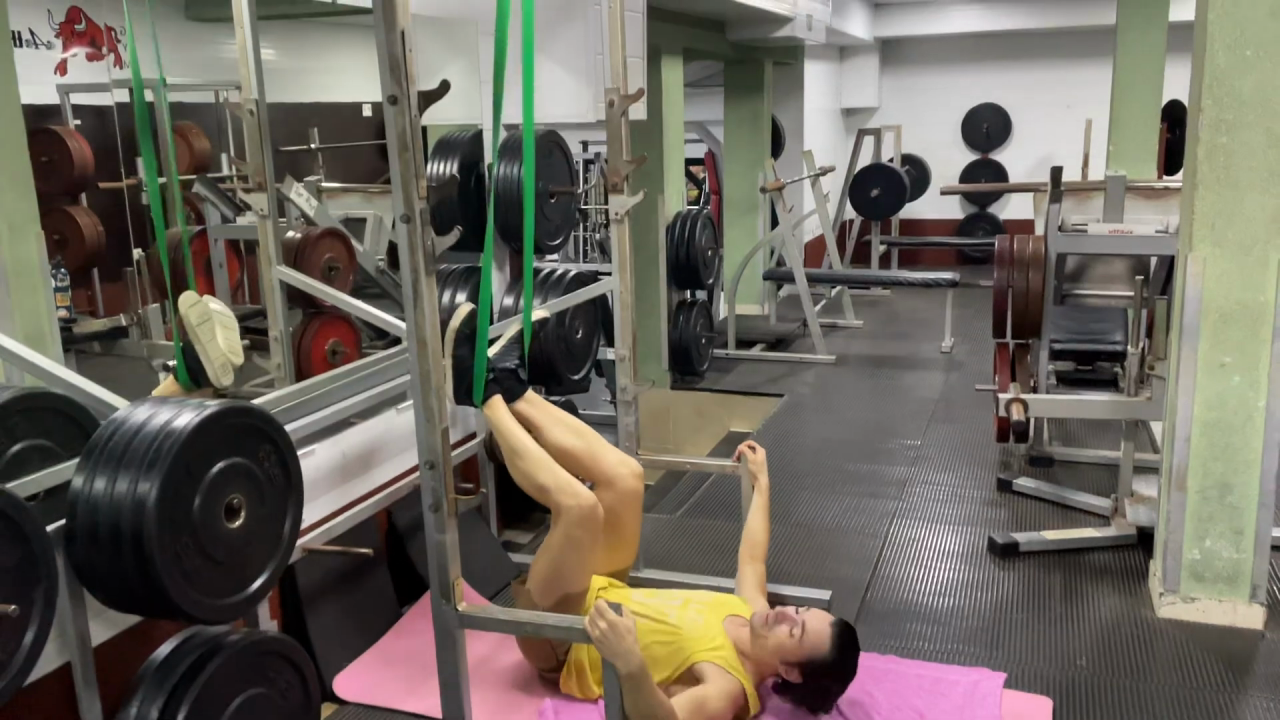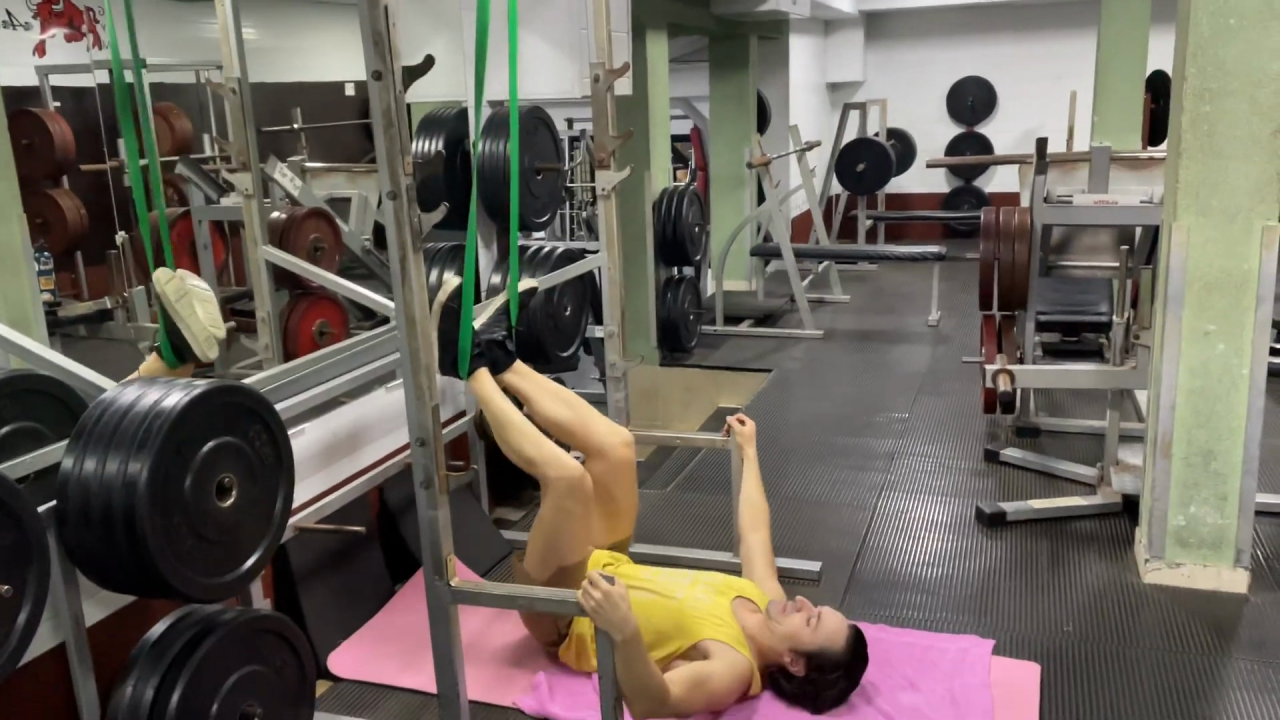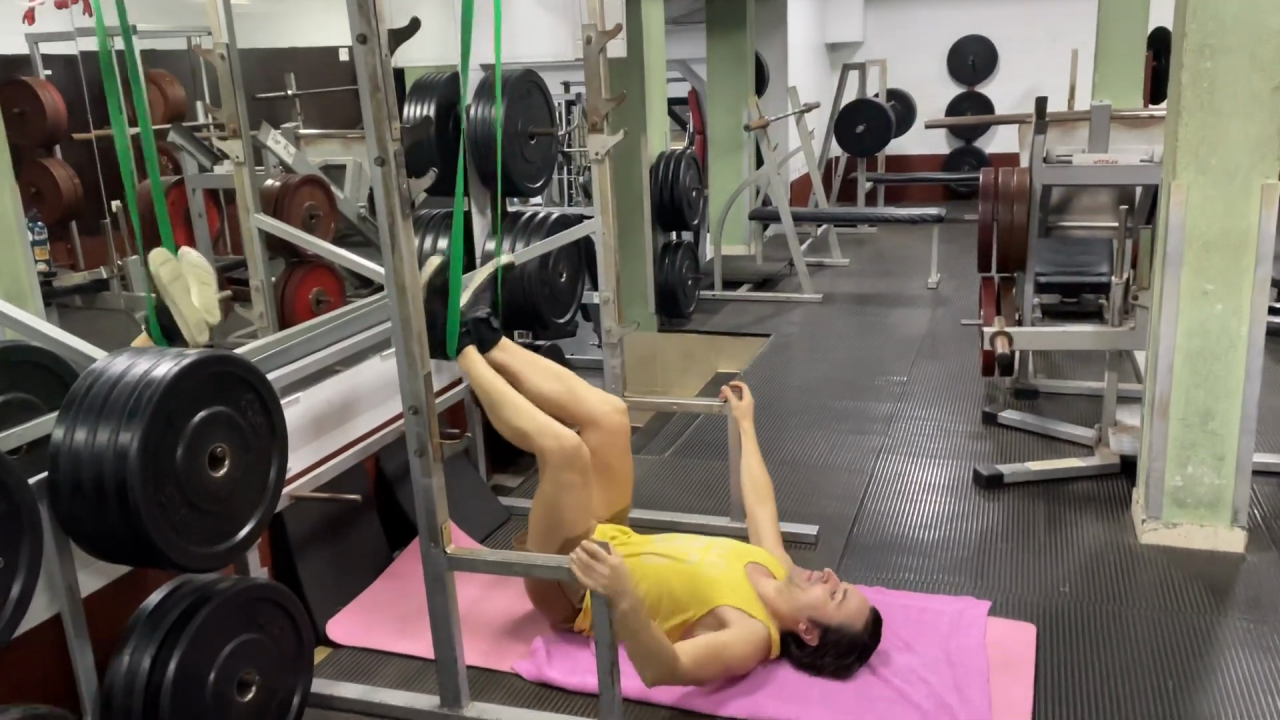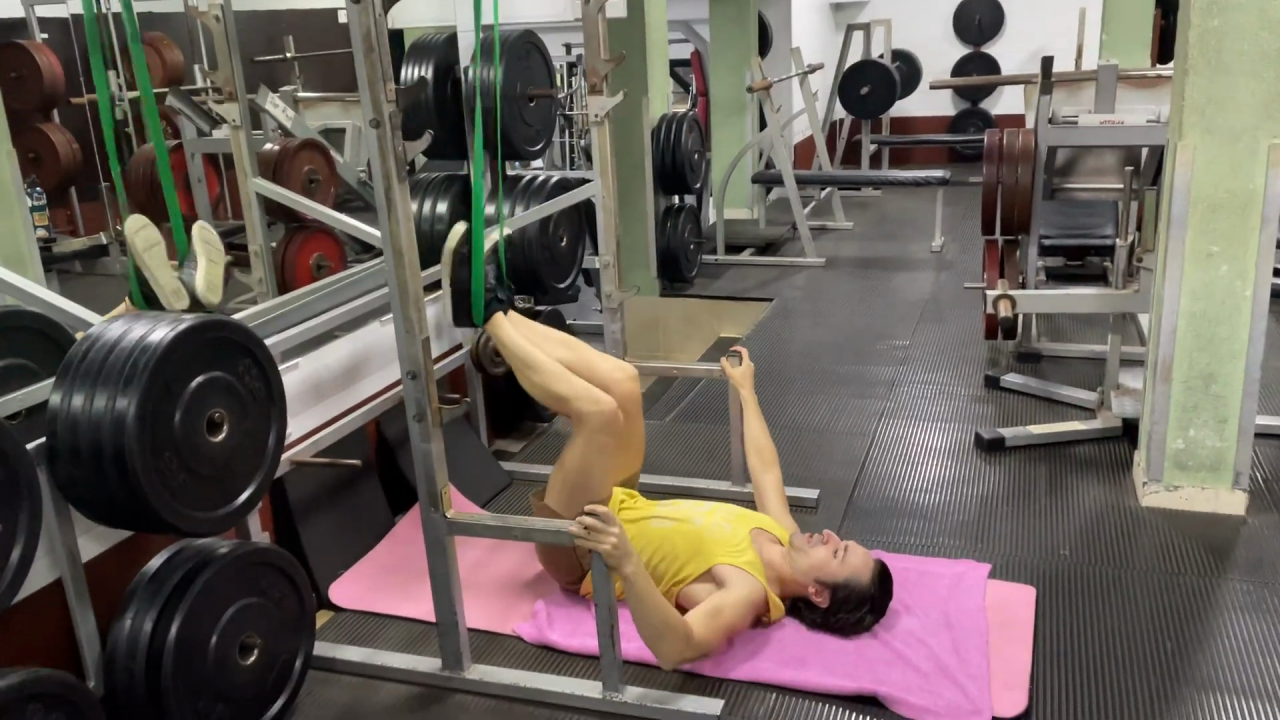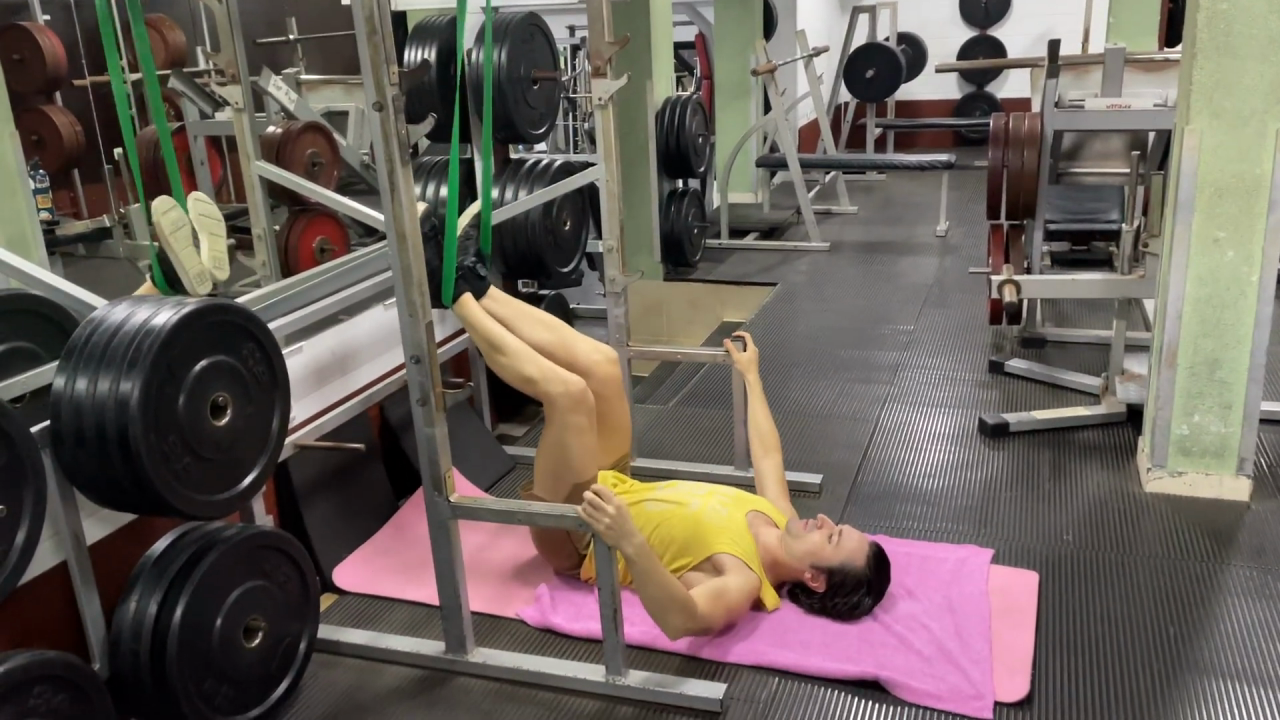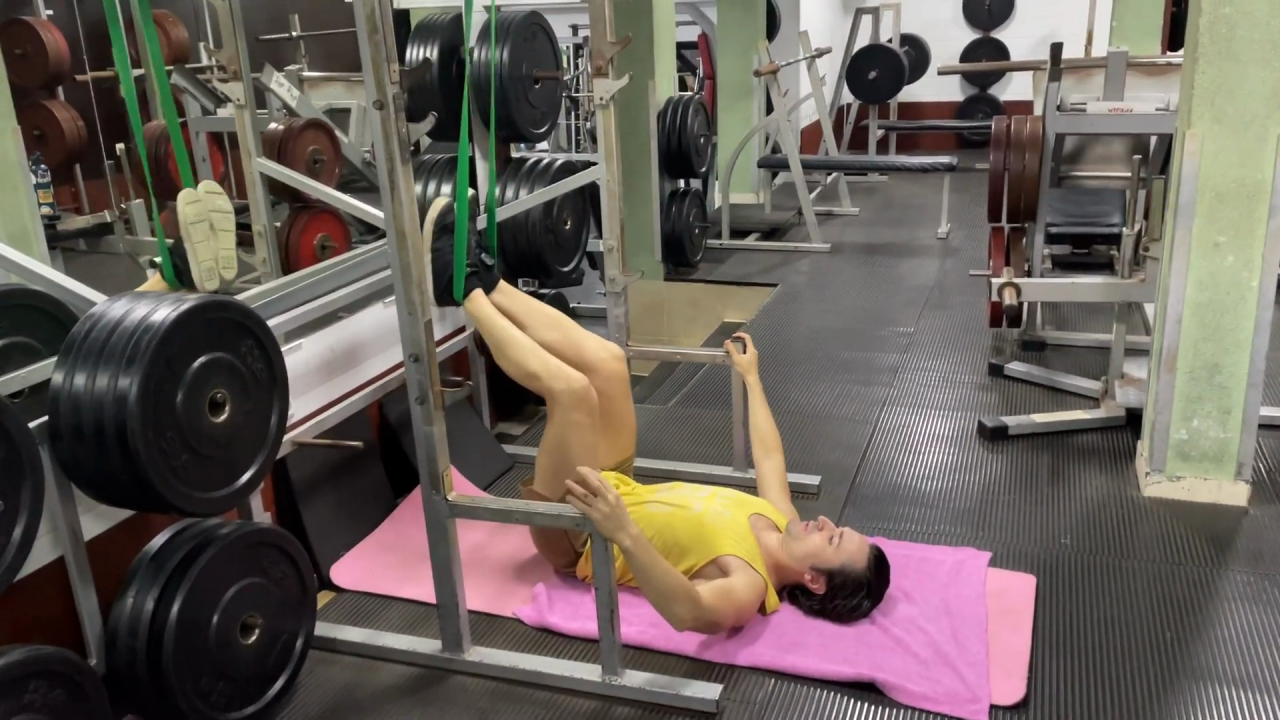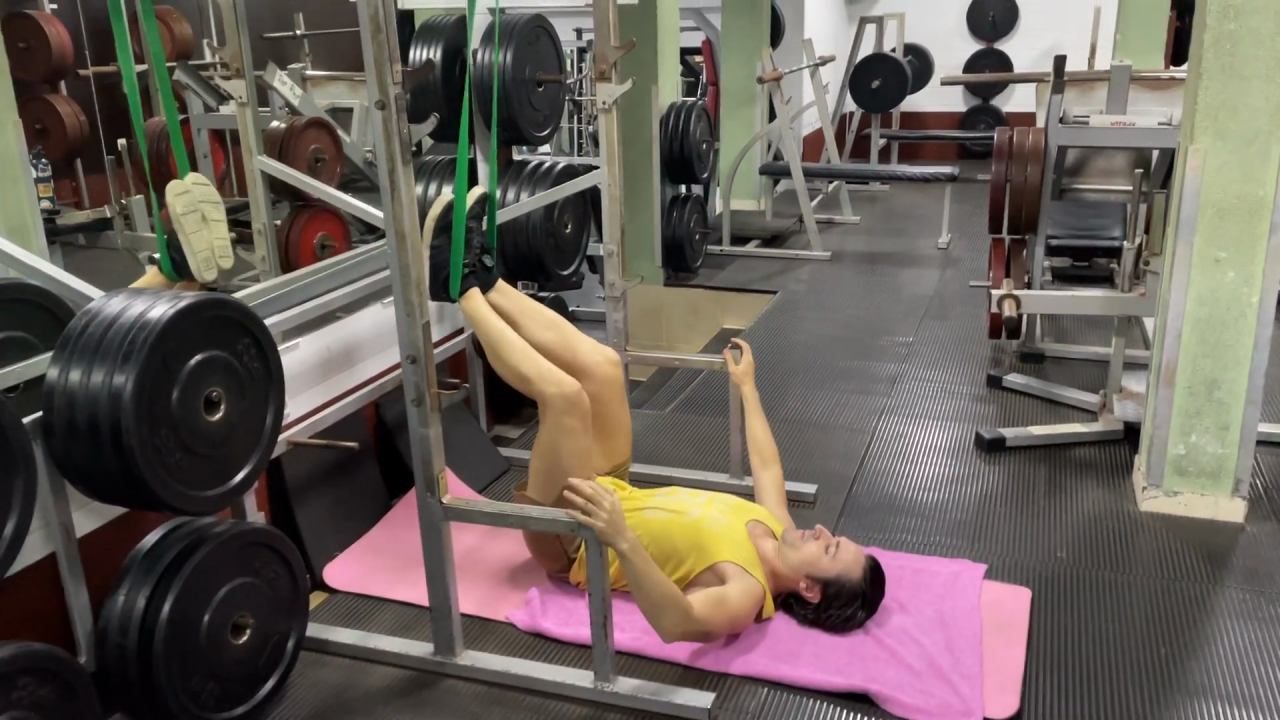
dt=0.7s
person 1, frame 1
right shoulder: (753, 615)
right elbow: (751, 562)
left wrist: (628, 665)
right wrist: (761, 482)
left hip: (560, 646)
right hip: (601, 595)
left knee: (578, 504)
right knee: (625, 477)
left ankle: (486, 393)
right ankle: (509, 388)
person 1, frame 2
left shoulder: (734, 667)
right shoulder: (768, 603)
right elbow: (755, 533)
left wrist: (623, 631)
right wrist: (749, 453)
left hip: (564, 618)
right hip: (601, 569)
left knee: (566, 476)
right knee: (616, 446)
left ankle: (476, 367)
right ankle: (497, 357)
person 1, frame 3
left shoulder: (754, 632)
right shoulder: (778, 573)
left elbow: (662, 669)
right elbow: (761, 506)
left wrist: (622, 598)
right wrist: (746, 425)
left hip: (574, 590)
right hip: (606, 544)
left knee: (562, 445)
right knee: (608, 414)
left ankle: (461, 344)
right ankle: (482, 338)
person 1, frame 4
left shoulder: (749, 591)
right shoulder: (784, 541)
left elbow: (676, 647)
right elbow: (767, 472)
left wrist: (626, 564)
right wrist: (746, 393)
left hip: (579, 549)
right hip: (617, 509)
left knee: (599, 410)
right knee: (620, 382)
left ankle: (491, 314)
right ankle: (493, 305)
person 1, frame 5
left shoulder: (746, 582)
right shoulder: (781, 525)
left elbow: (682, 620)
right elbow: (768, 457)
left wrist: (629, 543)
right wrist: (751, 376)
left hip: (578, 539)
right hip: (610, 494)
left knee: (568, 390)
right knee: (600, 363)
left ankle: (455, 291)
right ankle: (473, 285)
person 1, frame 6
left shoulder: (749, 585)
right shoulder: (781, 526)
left elbow: (689, 611)
right elbow: (770, 459)
left wrist: (624, 534)
right wrist: (751, 378)
left hip: (576, 536)
right hip: (614, 492)
left knee: (570, 387)
right knee: (605, 362)
left ankle: (465, 289)
right ankle: (481, 280)
person 1, frame 7
left shoulder: (747, 591)
right shoulder: (777, 534)
left elbow: (678, 624)
right elbow: (767, 468)
left wrist: (623, 541)
right wrist: (747, 387)
left hip: (571, 544)
right hip: (613, 498)
left knee: (562, 391)
right knee: (601, 365)
left ankle: (462, 286)
right ankle: (480, 278)
